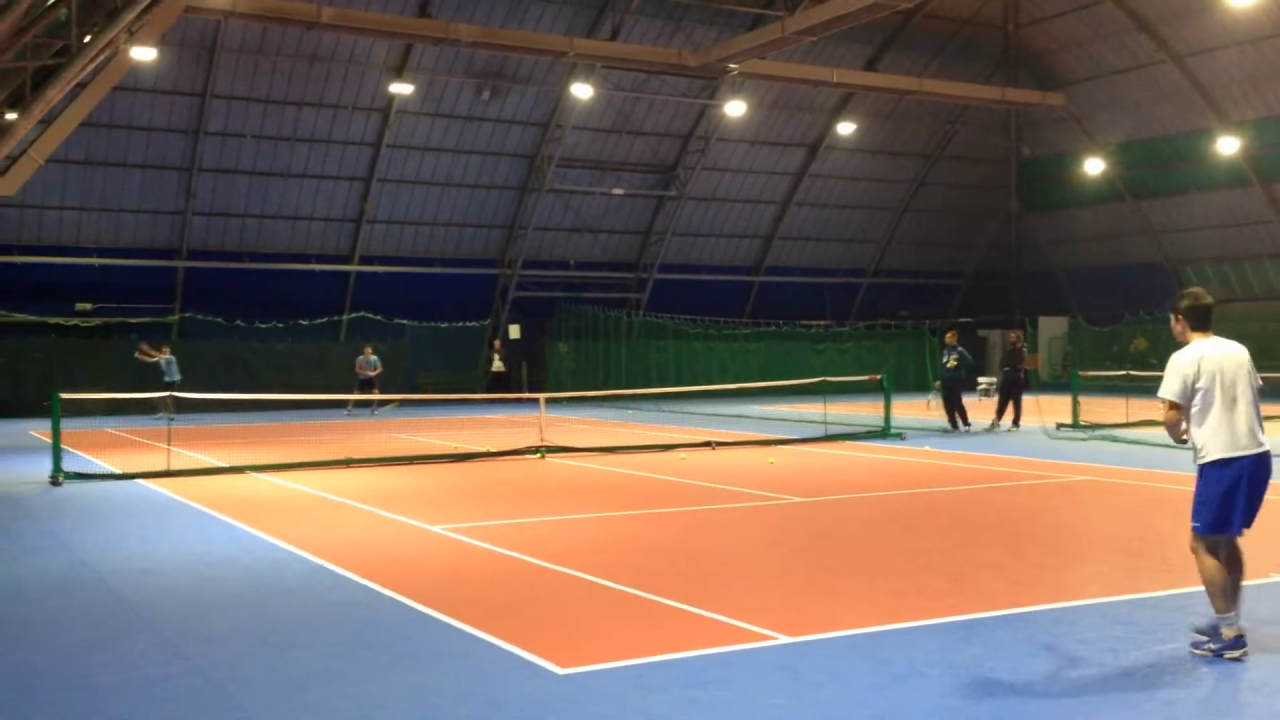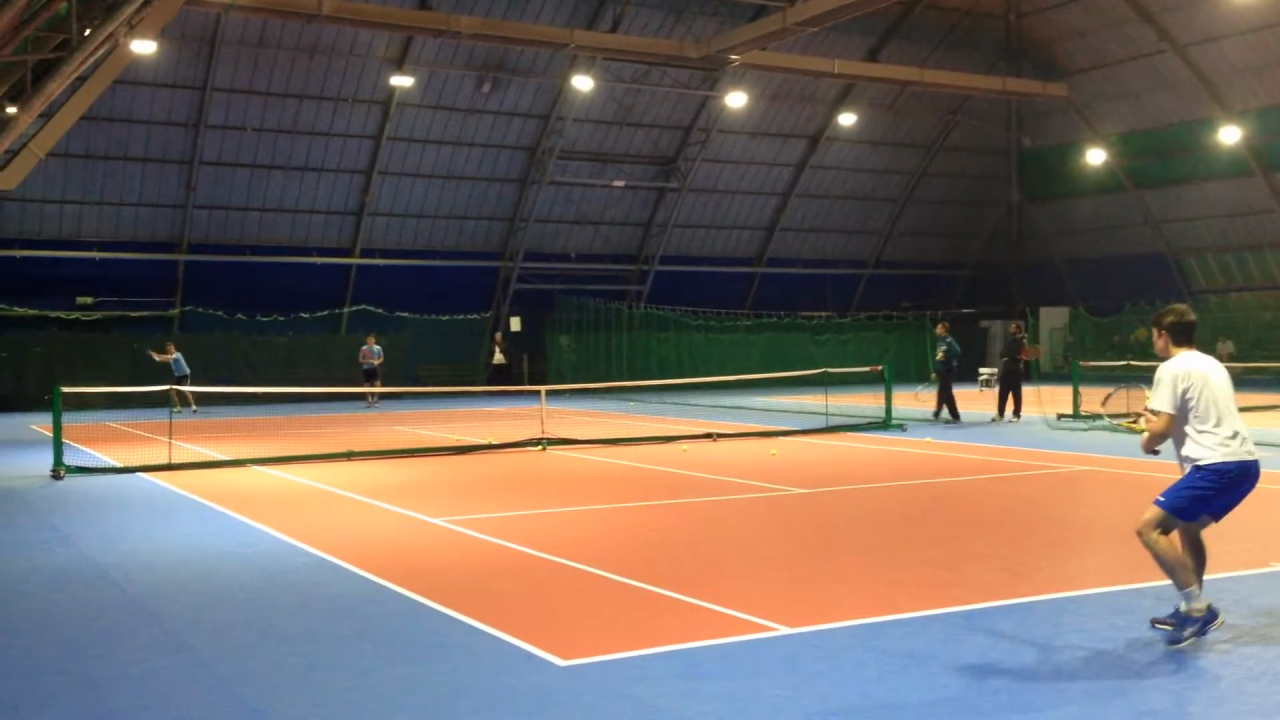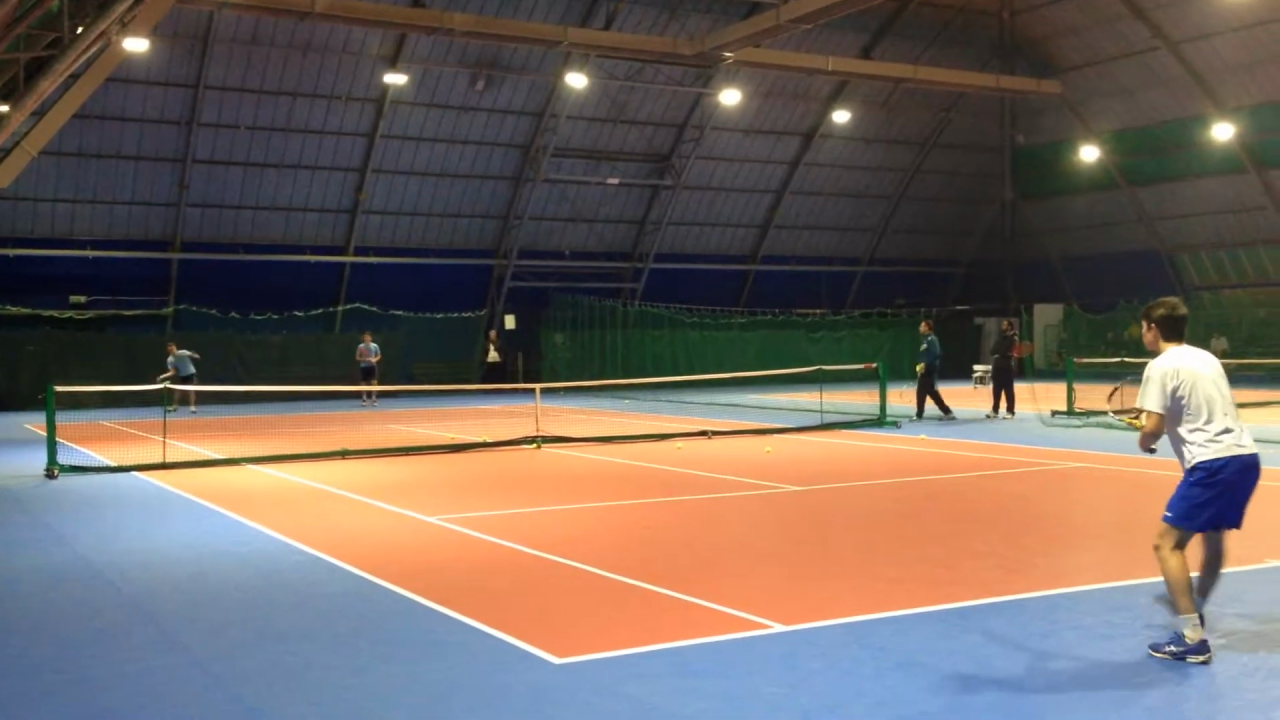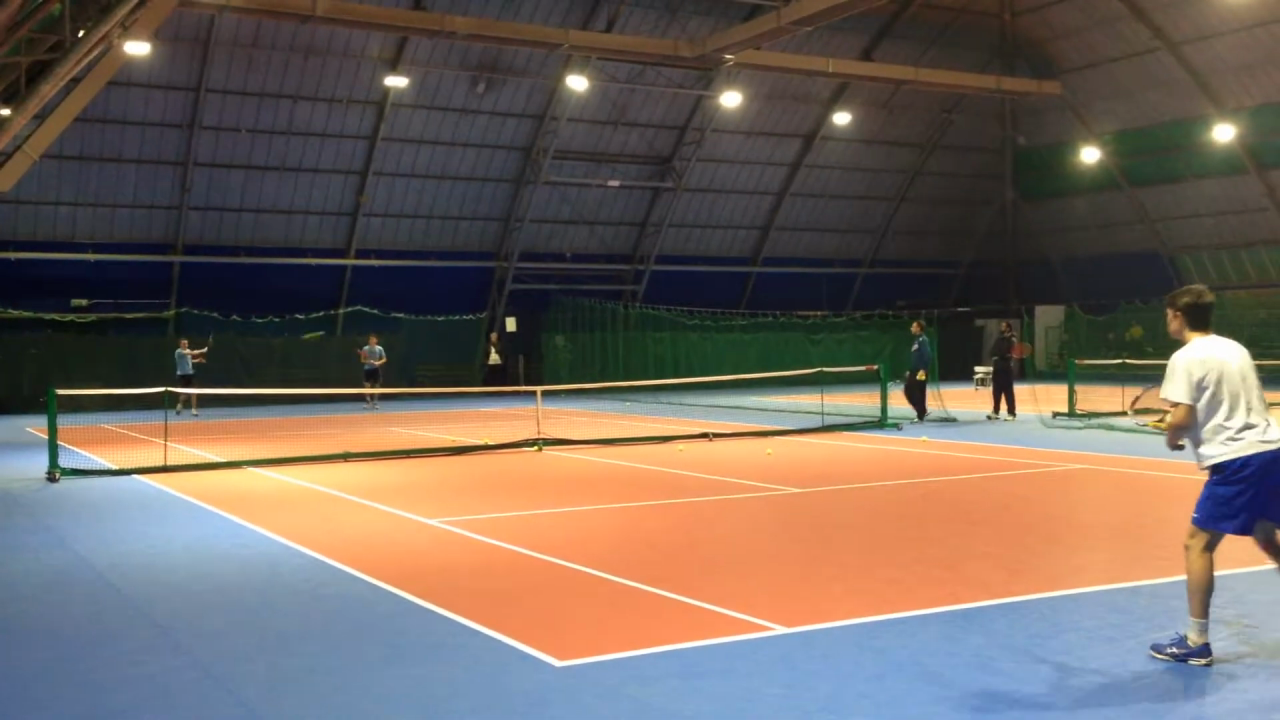
dt=0.3s
person 1, frame 1
left shoulder: (1184, 358)
right shoulder: (1239, 351)
left elbow: (1172, 417)
right elbow: (1251, 403)
left wrist: (1178, 432)
left hip: (1224, 461)
right hip: (1256, 455)
left knee: (1206, 547)
right knee: (1224, 539)
left ankle: (1230, 635)
right ankle: (1226, 618)
person 1, frame 2
left shoulder: (1172, 369)
right shoulder: (1211, 364)
left elbow: (1163, 428)
left wrist: (1147, 442)
right wrist: (1157, 420)
left hip: (1219, 465)
right hip: (1244, 463)
left knee: (1149, 527)
right knee: (1188, 529)
left ankle: (1198, 608)
right ankle: (1191, 610)
person 1, frame 3
left shoulder: (1161, 367)
right shoulder: (1206, 358)
left elbow: (1154, 427)
left wrist: (1143, 441)
right wrist: (1153, 427)
left hip: (1214, 464)
right hip: (1246, 458)
left knee: (1167, 544)
right knee: (1213, 534)
left ankle: (1193, 639)
right ankle: (1194, 607)
person 1, frame 4
left shoulder: (1186, 358)
right shoulder: (1236, 349)
left elbow: (1182, 418)
left wrist: (1171, 437)
right wrist: (1182, 429)
left hip: (1238, 462)
left knee: (1198, 544)
left ankle: (1196, 642)
